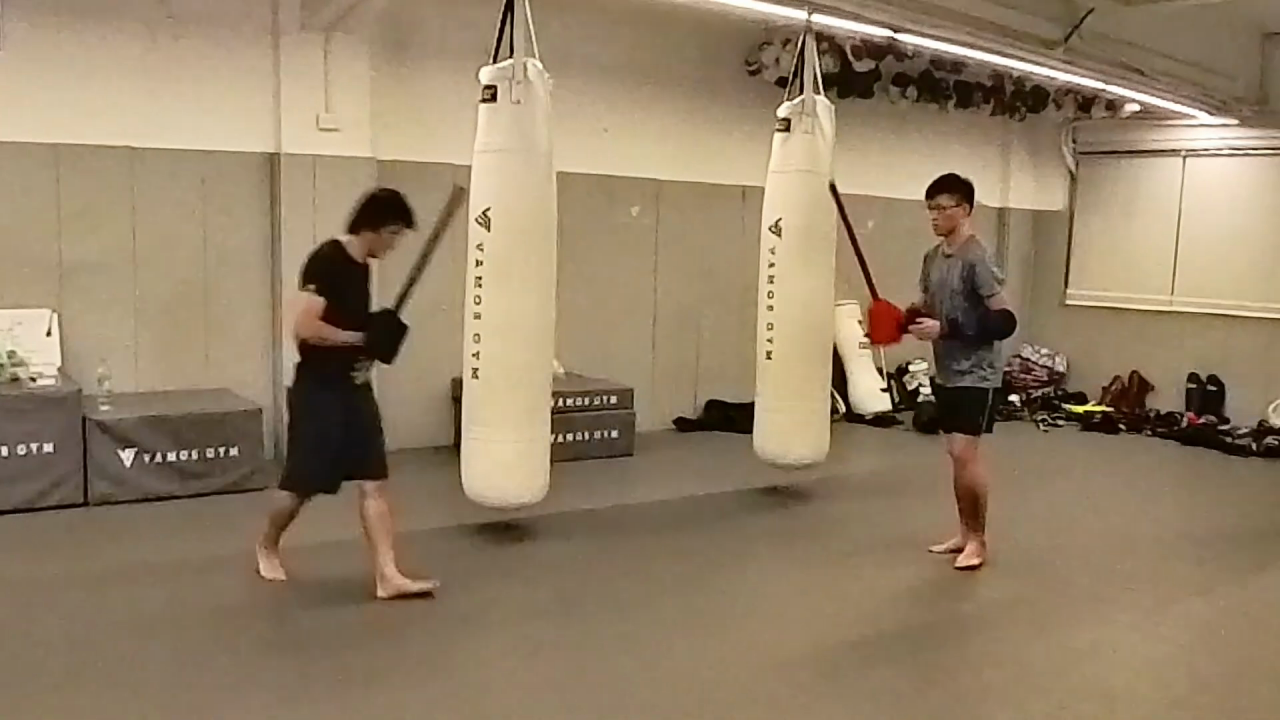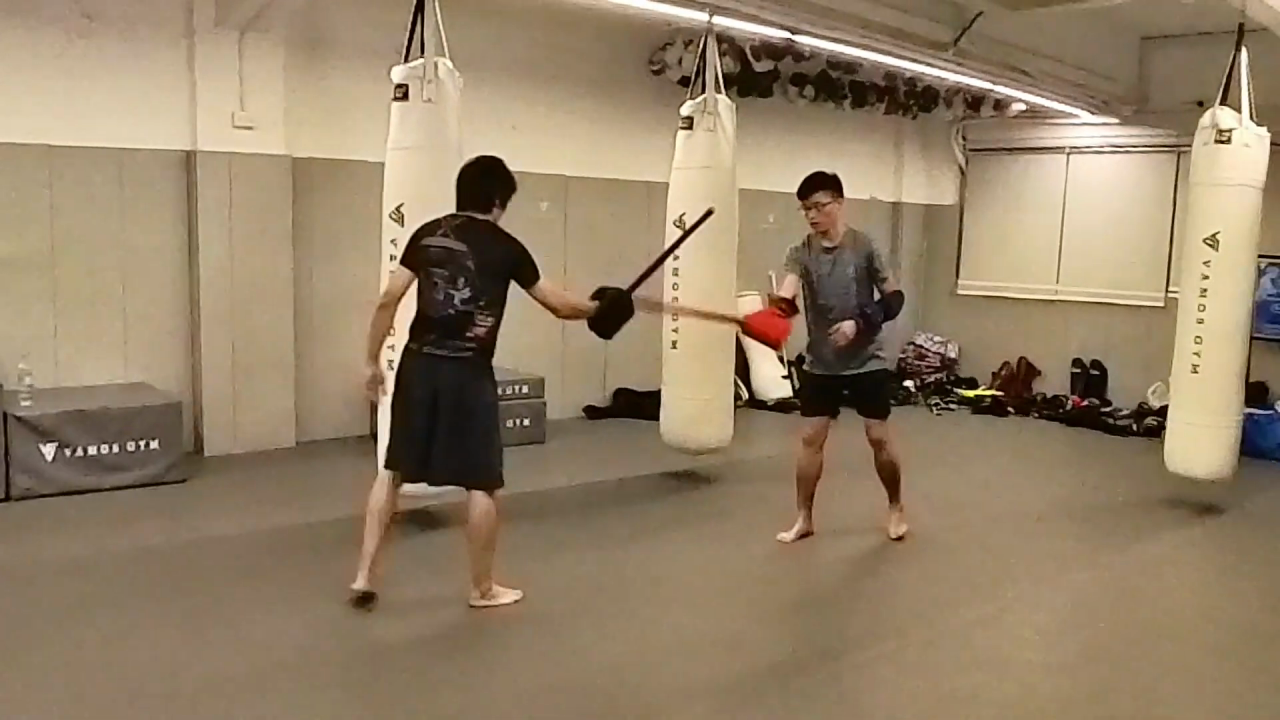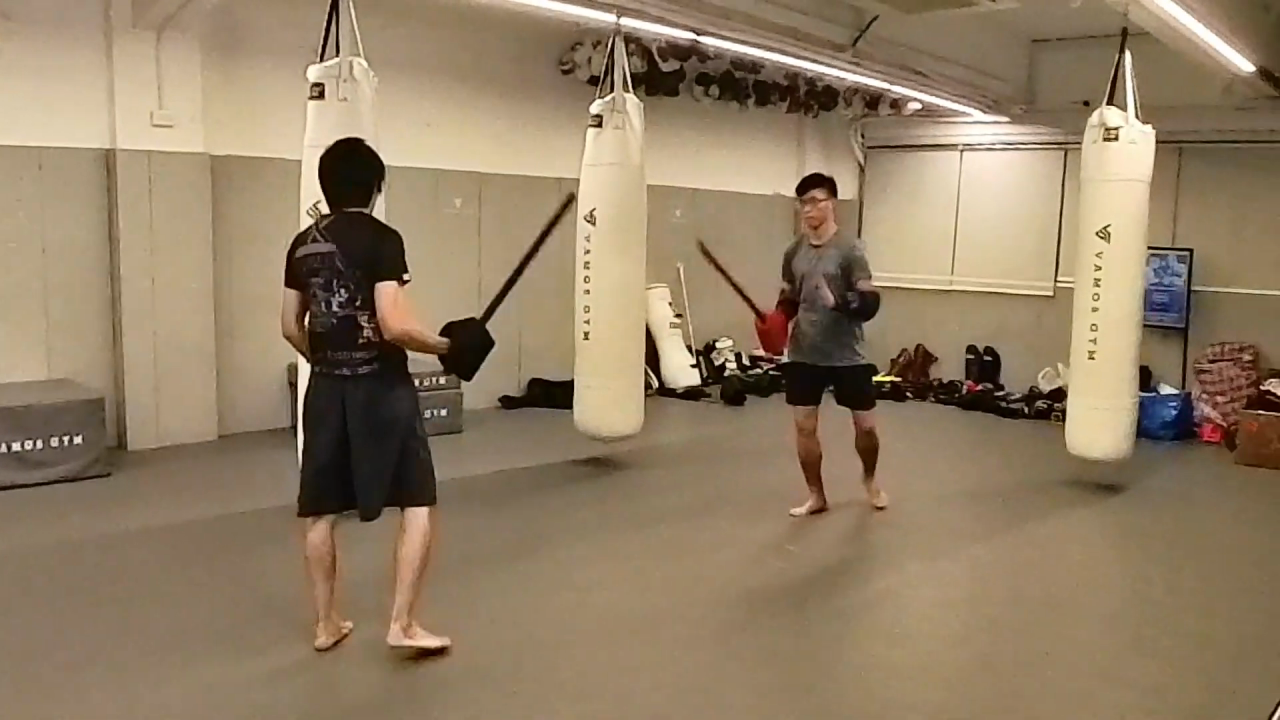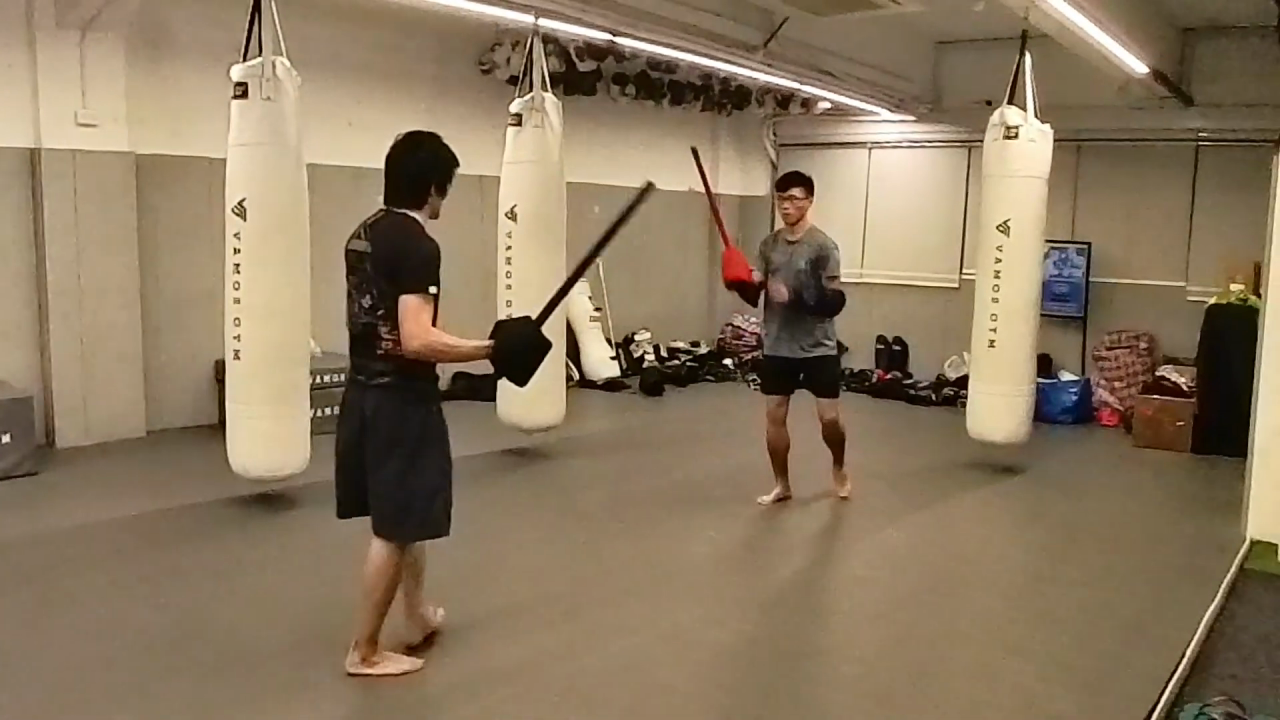
dt=1s
person 1, frame 1
left shoulder: (361, 266)
right shoulder: (327, 262)
right elbow: (304, 328)
left wrist: (363, 354)
right wrist: (358, 338)
left hip: (352, 388)
right hip: (318, 389)
left knee: (374, 482)
right knee: (303, 485)
left ankle: (389, 576)
right ankle: (268, 545)
person 1, frame 2
left shoulder: (428, 234)
right shoulder: (505, 247)
left elbow: (387, 300)
right elbow: (561, 304)
left wrist: (372, 361)
right wrist: (606, 305)
left hip: (418, 363)
right hip: (468, 372)
left knee: (395, 469)
right knee: (480, 484)
left ankle: (365, 572)
right ankle: (484, 587)
person 1, frame 3
left shoulder: (304, 244)
right shoulder: (380, 239)
left elbow: (290, 325)
right elbow: (394, 327)
right wrist: (445, 344)
left hip: (327, 387)
right hip: (380, 385)
left knee: (321, 509)
right knee: (417, 503)
left ankle: (327, 622)
right ankle: (403, 623)
person 1, frame 4
left shoulder: (362, 236)
right shoulder: (418, 246)
right elbow: (414, 339)
right wrist: (489, 348)
left hip: (363, 392)
right hip: (403, 397)
left knee: (399, 517)
right knee: (397, 525)
left ankle: (417, 616)
right ankle: (363, 651)
person 2, frame 1
left shoulder: (978, 259)
right shoulder: (932, 257)
left elbow: (1004, 321)
left wrist: (947, 329)
right wrist: (908, 321)
left hip: (976, 374)
right hip: (946, 372)
left knee: (966, 453)
right knee: (956, 453)
left ankle: (977, 542)
right ankle: (967, 533)
person 2, frame 2
left shoulder: (865, 247)
right shoulder: (801, 253)
left elbow: (894, 299)
right elbow: (788, 292)
left wrist: (861, 323)
right wrist: (779, 305)
left hip: (867, 361)
right hip: (820, 364)
left knee: (878, 438)
right knee: (811, 438)
left ankle: (896, 508)
right ankle: (804, 519)
person 2, frame 3
left shoulder: (850, 248)
right shoulder: (793, 252)
left elbow: (869, 299)
left wrist: (838, 301)
left hip: (848, 355)
right hip: (804, 354)
left knee: (865, 425)
right knee: (804, 426)
left ankle: (870, 479)
right ankle: (816, 496)
person 2, frame 4
left shoulder: (823, 245)
right shoulder: (768, 244)
left elbow: (834, 302)
right elbow: (754, 293)
left wrist: (794, 297)
left hip: (817, 347)
right hip: (776, 346)
left knee: (829, 417)
right knee: (775, 415)
left ankle: (839, 469)
right ankle: (781, 484)
